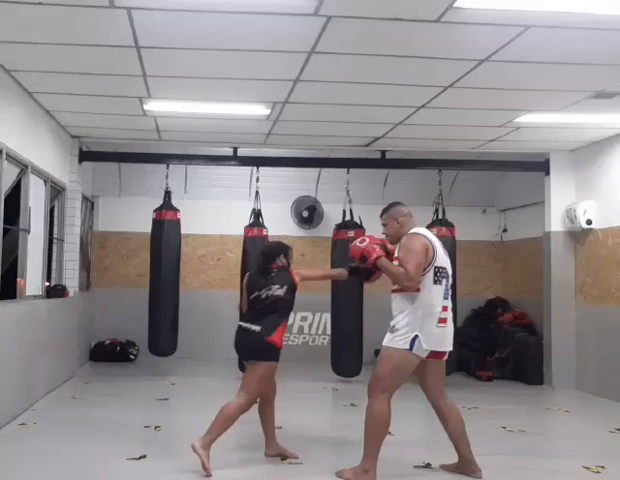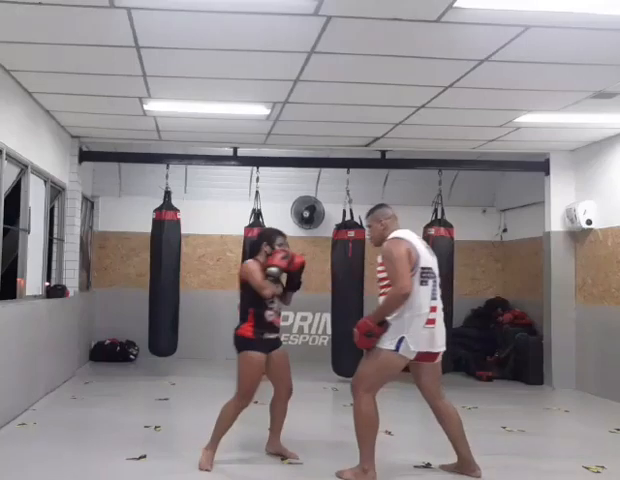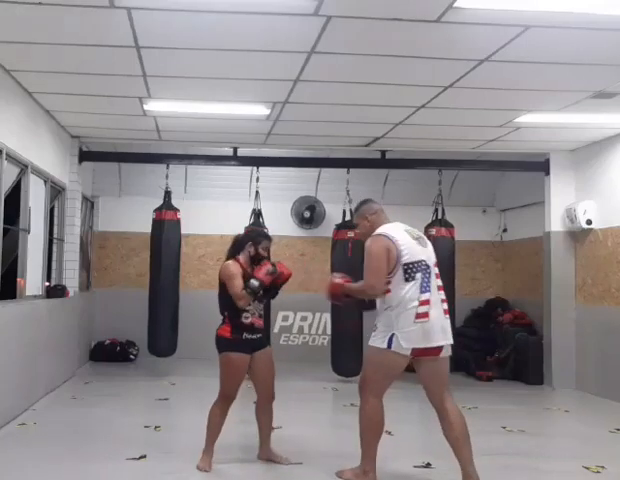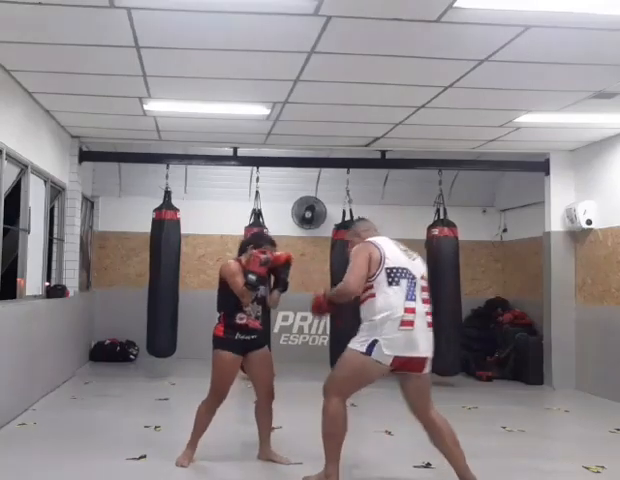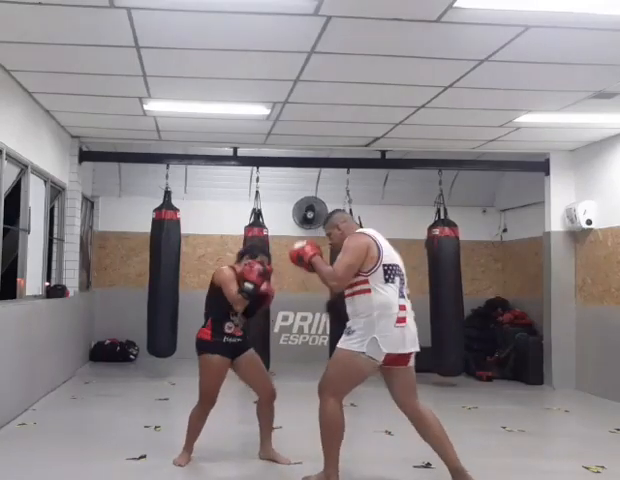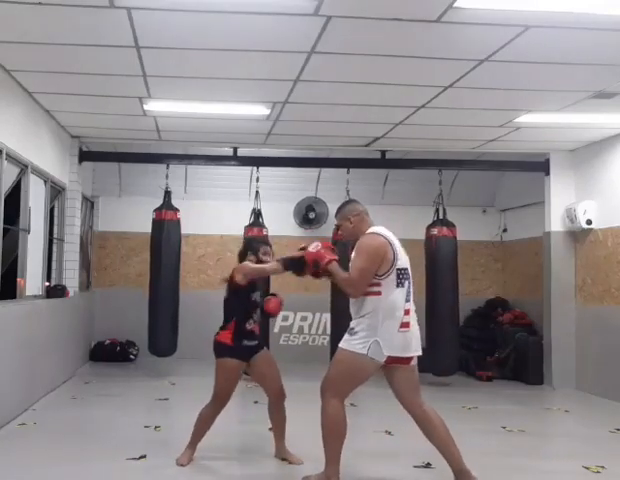
dt=0.5s
person 1, frame 1
left shoulder: (413, 239)
right shoulder: (431, 242)
left elbow: (410, 280)
left wrist: (377, 259)
right wrist: (385, 262)
left hip: (415, 329)
right hip: (435, 330)
left knee: (378, 391)
right knee: (438, 397)
person 1, frame 2
left shoulder: (394, 244)
right shoulder: (417, 242)
left elbow: (403, 290)
left wrist: (373, 320)
right wrist: (381, 317)
left hip: (405, 330)
right hip: (429, 330)
left knee: (362, 389)
right knee: (436, 398)
person 1, frame 3
left shoulder: (379, 240)
right shoulder: (418, 236)
left elbow: (374, 288)
left wrist: (345, 286)
right wrist: (360, 288)
left hip: (402, 327)
right hip: (437, 325)
left knee: (370, 393)
right knee: (442, 401)
person 1, frame 4
left shoulder: (366, 248)
right shoulder: (412, 256)
left elbow: (349, 289)
left wrist: (326, 297)
left hip: (385, 335)
right hip: (419, 338)
left knee: (334, 392)
right knee: (426, 412)
person 1, frame 5
left shoulder: (358, 240)
right shoulder: (381, 244)
left elbow: (335, 281)
left wrist: (312, 257)
left hip: (374, 331)
right hip: (402, 333)
left knee: (329, 393)
right knee: (411, 406)
person 1, frame 6
left shoulder: (370, 240)
right shoulder: (386, 240)
left elbow: (354, 287)
left wrist: (327, 261)
right wrist: (329, 262)
left hip: (375, 332)
right hip: (402, 334)
left knee: (331, 393)
right knee: (416, 405)
person 2, frame 1
left shoulder: (250, 277)
right shoulder: (292, 276)
left elbow: (245, 309)
right elbow: (331, 274)
right wrist: (352, 271)
left hip: (245, 336)
right hip: (265, 342)
left knee: (268, 392)
right knee: (246, 397)
left ankle: (272, 445)
right ankle: (205, 442)
person 2, frame 2
left shoulder: (270, 269)
right shoulder: (250, 266)
left elbow: (284, 300)
right elbow: (267, 291)
left wrist: (294, 277)
right wrist: (277, 268)
left hip: (271, 338)
right hip: (251, 338)
left knee: (285, 390)
right knee: (243, 398)
left ankle: (274, 443)
right ankle: (210, 448)
person 2, frame 3
left shoulder: (255, 269)
right shoulder: (231, 267)
right elbow: (241, 301)
left wrist: (273, 286)
right wrist: (260, 279)
left hip: (258, 338)
right hip: (233, 339)
left knee: (267, 395)
right knee: (226, 398)
left ankle: (265, 449)
right ankle: (207, 453)
person 2, frame 4
left shoulder: (259, 270)
right shoulder: (231, 267)
left elbow: (271, 303)
right elbow: (245, 297)
left wrist: (282, 277)
right wrist: (257, 272)
left hip: (256, 338)
right hip: (229, 338)
left knee: (267, 395)
right knee: (216, 397)
left ankle: (265, 449)
right ankle: (190, 448)
person 2, frame 5
left shoulder: (249, 280)
right shoulder: (225, 272)
left elbow: (246, 312)
right elbow: (237, 304)
left wrist: (262, 300)
right wrist: (252, 282)
left hip: (239, 342)
right hip: (214, 342)
left knee: (268, 393)
right knee: (206, 401)
left ankle: (266, 448)
right ankle: (187, 450)
person 2, frame 6
left shoulder: (253, 276)
right shoulder: (243, 269)
right elbow: (271, 268)
left wrist: (269, 305)
right wrist: (294, 261)
left hip: (253, 343)
right hip: (231, 344)
left knee: (278, 395)
right knee: (218, 401)
left ankle: (281, 448)
right ankle: (190, 449)
